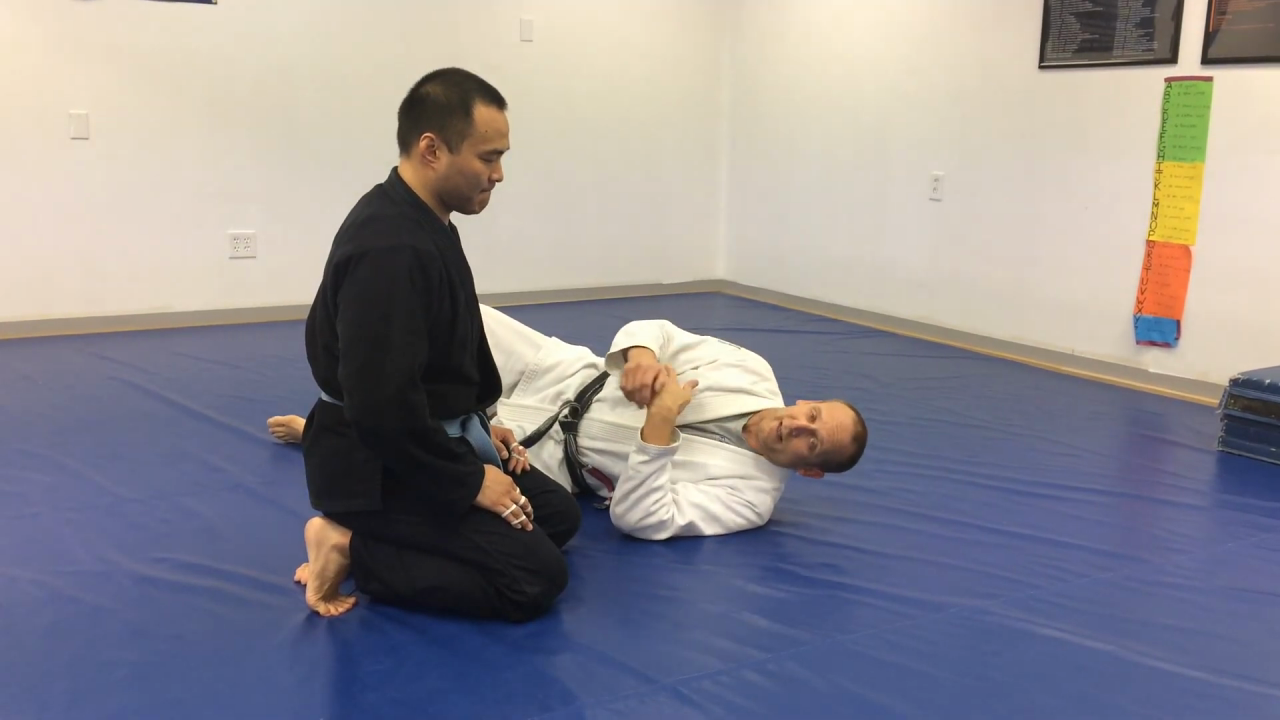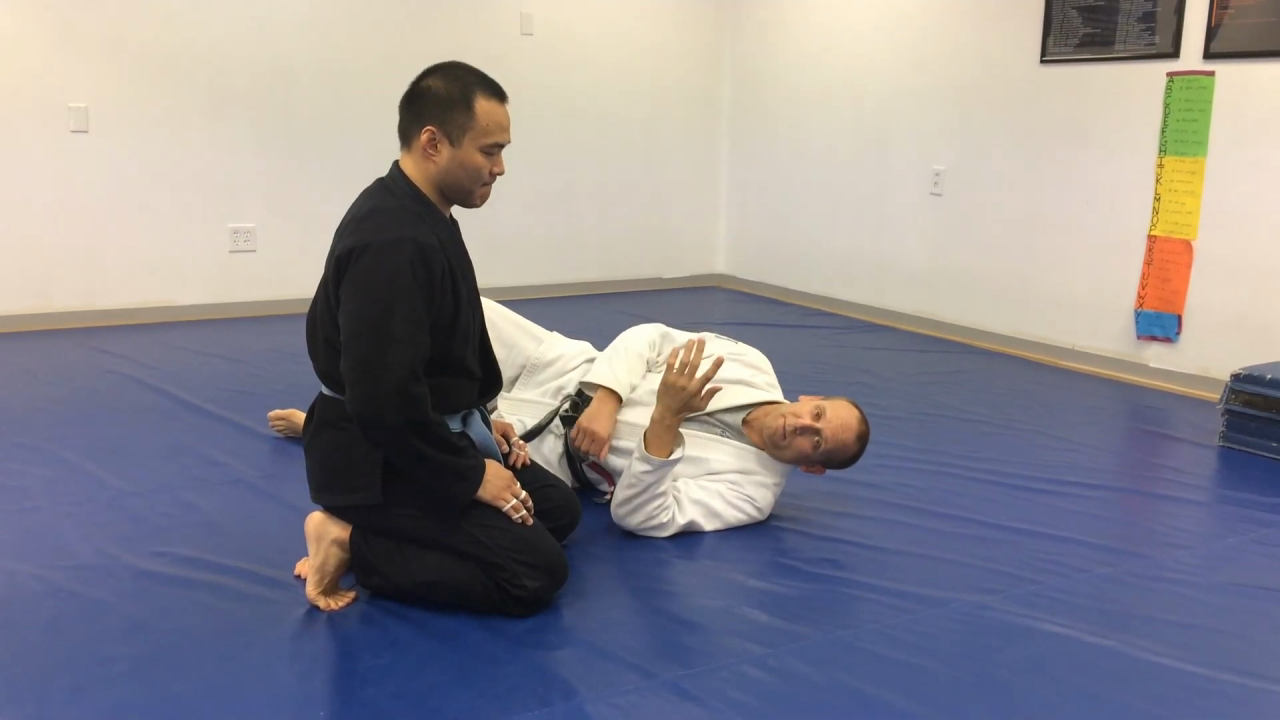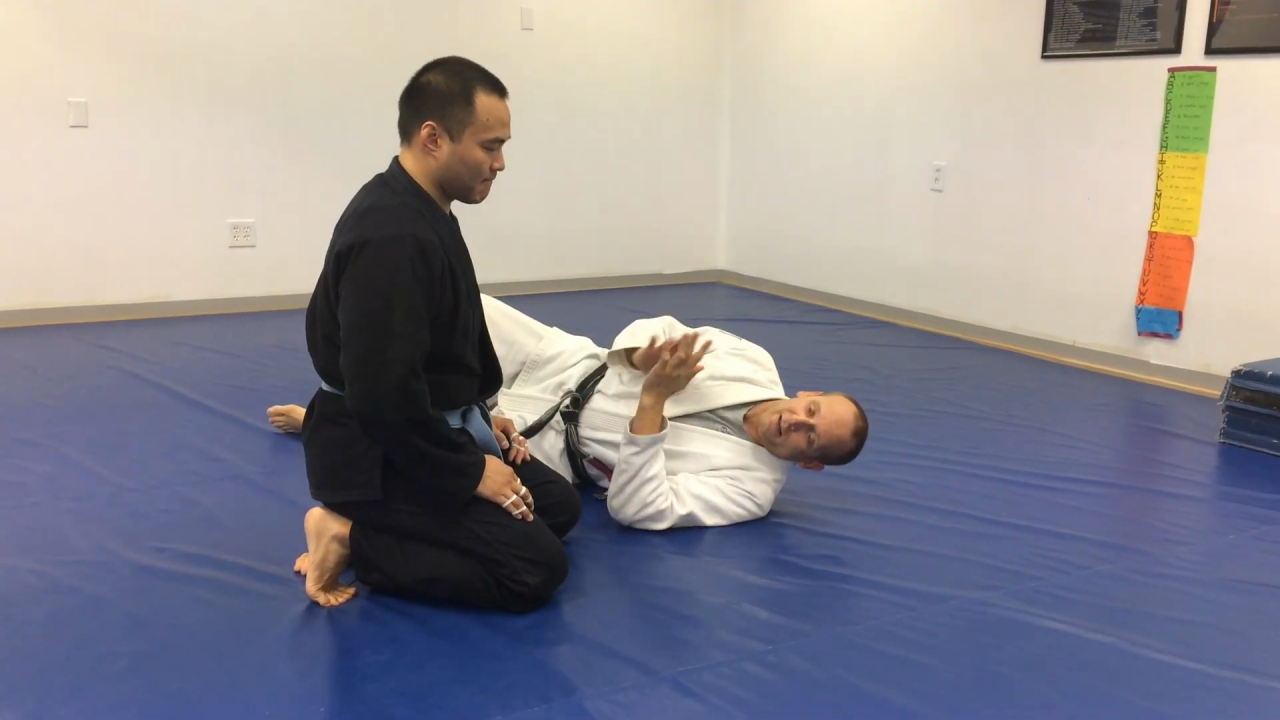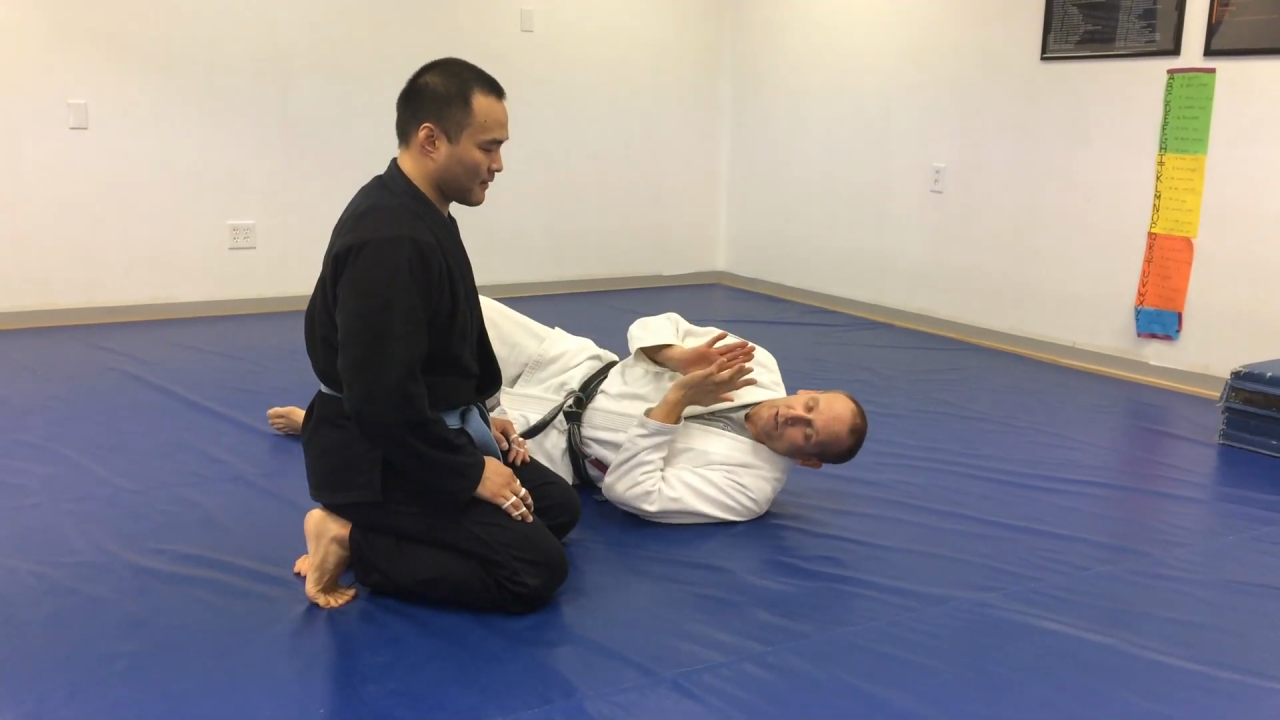
dt=0.4s
person 1, frame 1
left shoulder: (751, 495)
right shoulder: (752, 372)
left elbow: (638, 517)
right elbow: (650, 331)
left wrist: (662, 421)
right wrist: (642, 355)
left hip: (551, 454)
right hip: (572, 376)
person 1, frame 2
left shoulder: (751, 490)
right shoulder: (749, 366)
left elbow: (639, 515)
right elbow: (648, 340)
left wrist: (666, 421)
right wrist: (606, 399)
left hip: (553, 448)
right hip: (572, 372)
person 1, frame 3
left shoulder: (751, 487)
right shoulder: (754, 362)
left elbow: (634, 508)
right elbow: (656, 328)
left wrist: (652, 402)
right wrist: (647, 355)
left hip: (553, 444)
right hip: (578, 366)
person 1, frame 4
left shoulder: (749, 485)
right shoulder: (757, 364)
left elbow: (630, 489)
right elbow: (653, 329)
left wrist: (678, 400)
right wrist: (682, 358)
left hip: (552, 445)
right hip: (581, 368)
person 2, frame 1
left shoulder: (422, 222)
right shoulder: (388, 249)
right elbow: (381, 406)
left wrist: (476, 428)
right wrist: (467, 481)
left hip: (428, 439)
right hip: (376, 462)
left knee: (557, 515)
right knee: (534, 578)
left ankle: (376, 537)
right ankle: (352, 549)
person 2, frame 2
left shoulder: (423, 216)
right shoulder: (390, 242)
right elbow: (384, 399)
left wrist: (476, 422)
right wrist: (468, 475)
left hip: (429, 433)
right hip: (377, 456)
left knee: (558, 510)
right knee: (535, 572)
left ankle: (378, 531)
right ankle: (352, 543)
person 2, frame 3
left shoulder: (422, 211)
right shoulder: (390, 238)
right elbow: (383, 395)
left wrist: (477, 420)
right wrist: (468, 471)
left hip: (429, 429)
right hip: (377, 452)
left knee: (558, 507)
right knee: (535, 568)
left ankle: (375, 527)
right ankle: (353, 540)
person 2, frame 4
left shoulder: (421, 213)
right shoulder: (387, 240)
right elbow: (380, 398)
left wrist: (476, 418)
right wrist: (468, 473)
left hip: (429, 431)
right hip: (377, 455)
left knee: (557, 508)
right knee: (535, 570)
left ankle: (378, 529)
right ankle: (352, 541)
